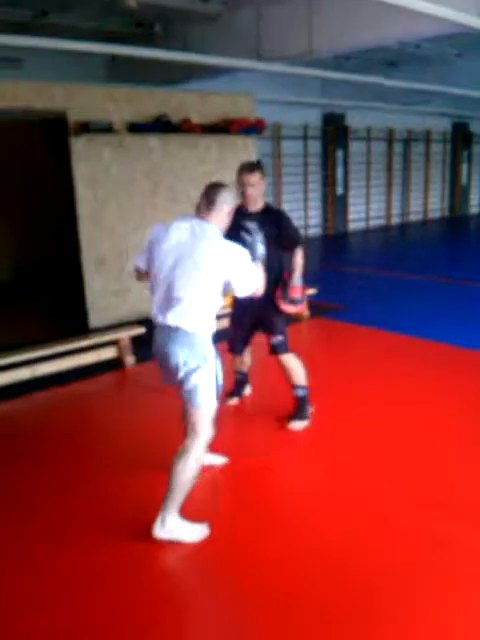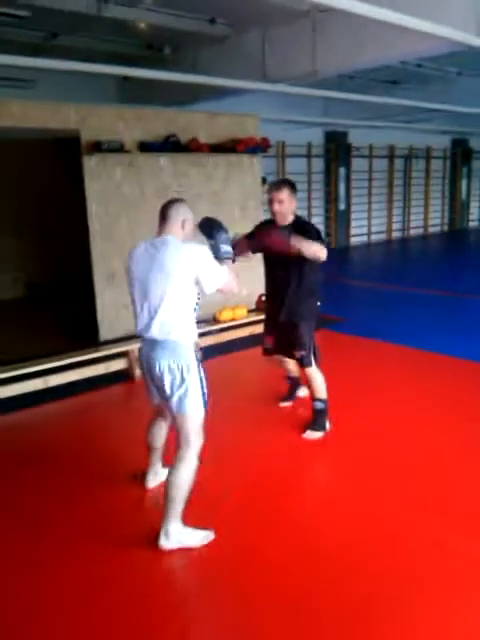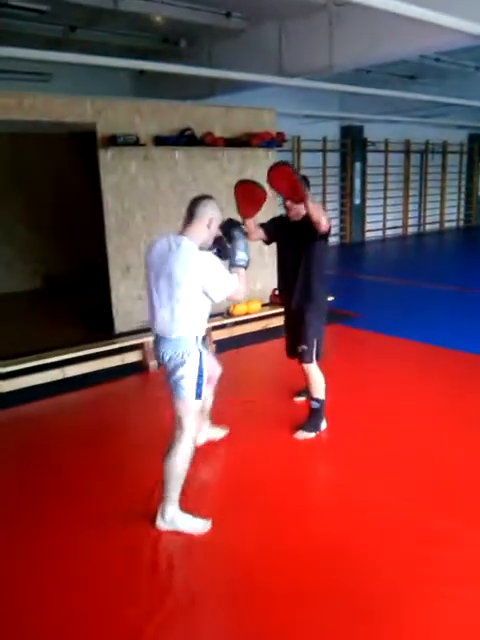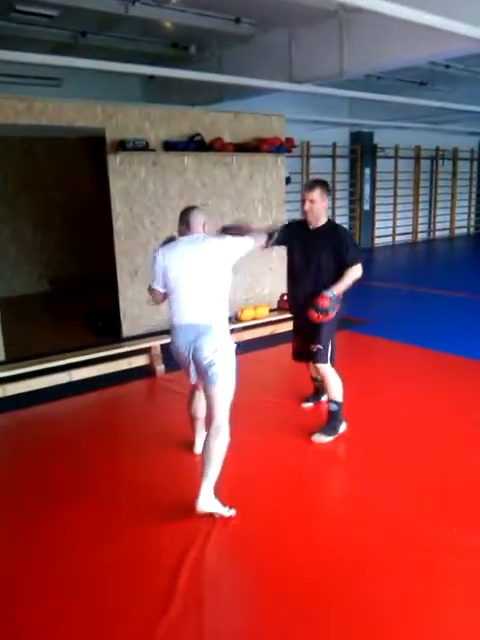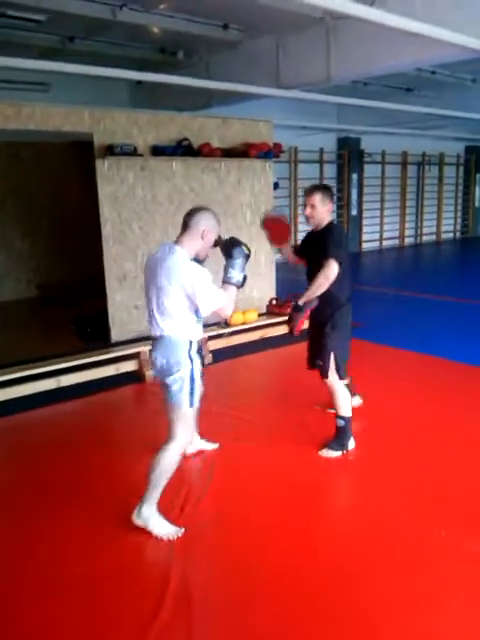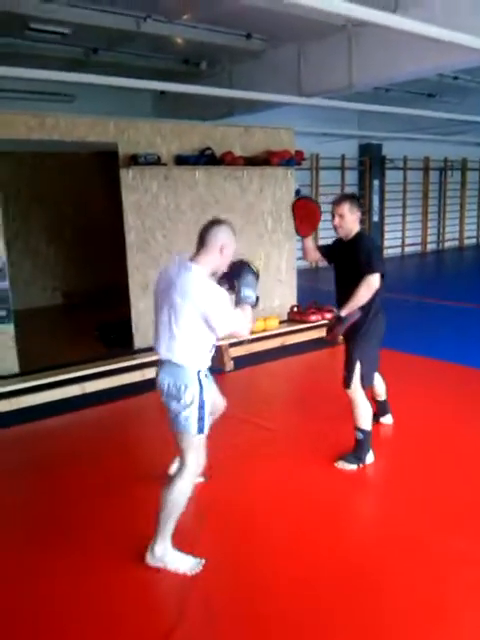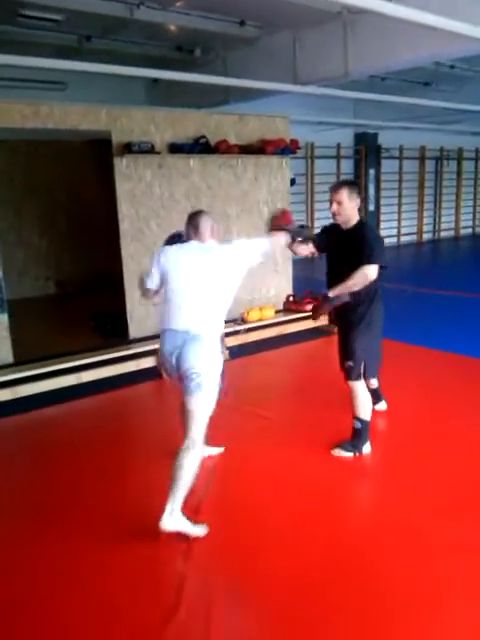
dt=0.4s
person 1, frame 1
left shoulder: (162, 232)
right shoulder: (229, 252)
left elbow: (142, 273)
right elbow: (256, 288)
right wrist: (256, 247)
left hip: (162, 336)
right hip: (193, 343)
left knee: (191, 399)
right knee: (201, 433)
left ankle: (194, 456)
right ankle: (168, 521)
person 1, frame 2
left shoulder: (138, 254)
right shoulder: (193, 253)
right elbow: (230, 286)
left hip: (149, 349)
right hip: (177, 354)
left knee: (164, 413)
right knee: (191, 443)
left ankle: (155, 471)
right ankle: (172, 529)
person 1, frame 3
left shoulder: (159, 245)
right shoulder: (201, 260)
right elbow: (237, 292)
right wrist: (239, 250)
left hip: (181, 340)
right hip: (180, 347)
left knee: (213, 372)
right knee: (188, 428)
left ankle: (201, 431)
right ankle: (169, 513)
person 1, frame 4
left shoulder: (162, 254)
right shoulder: (219, 245)
left elbow: (156, 298)
right elbow: (257, 240)
right wrist: (233, 234)
left hip: (180, 336)
right hip: (213, 336)
left knee: (199, 385)
right knee: (221, 417)
left ankle: (199, 439)
right ankle: (207, 495)
person 1, frame 5
left shoulder: (160, 255)
right shoulder: (190, 271)
right elbow: (224, 310)
left wrist: (198, 259)
right wrist: (235, 267)
left hip: (166, 345)
right hip: (178, 350)
left knee: (194, 391)
right knee: (178, 435)
left ankle: (193, 441)
right ankle: (146, 510)
person 1, frame 6
left shoulder: (171, 270)
right shoulder: (207, 291)
right elbow: (241, 329)
right wrist: (246, 287)
left hip: (178, 367)
right hip: (186, 376)
left knee: (217, 407)
right knee: (192, 466)
left ankle: (183, 462)
right ankle: (160, 548)
person 1, frame 7
left shoulder: (167, 254)
right shoulder: (230, 251)
left elbow: (149, 291)
right elbow: (276, 242)
right wrist: (288, 233)
left hip: (171, 342)
right hip: (202, 346)
left knee: (192, 398)
right knee: (196, 432)
left ankle: (196, 448)
right ankle: (173, 514)
person 2, frame 1
left shoulder: (277, 218)
right shoulder: (232, 219)
left elbow: (296, 249)
left wrist: (296, 277)
left hip: (270, 297)
right hip: (243, 296)
left knee: (283, 351)
right knee: (238, 345)
left ankle: (303, 403)
right ankle: (242, 383)
person 2, frame 2
left shoulder: (305, 230)
right shoulder: (265, 228)
left elbow: (322, 253)
right elbow: (242, 245)
left wrist: (294, 243)
right wrist: (238, 247)
left hip: (301, 308)
right hip: (275, 304)
left knee: (308, 364)
right knee: (279, 350)
left ankle: (322, 417)
right ankle: (295, 386)
person 2, frame 3
left shoulder: (315, 223)
right shoulder: (281, 223)
left elbow: (323, 224)
right elbow: (253, 234)
left wrist: (304, 200)
right wrist: (247, 217)
left hip: (311, 303)
right hip: (291, 301)
left knee: (308, 360)
right knee: (299, 354)
left ankle: (317, 417)
right ankle: (312, 387)
person 2, frame 4
left shoulder: (339, 235)
right shoulder: (294, 229)
left elbow: (357, 269)
right elbow: (269, 239)
left wrist: (334, 291)
right hip: (300, 306)
left knee: (323, 362)
right knee: (307, 355)
left ankle: (336, 420)
right ankle: (320, 390)
person 2, frame 5
left shoulder: (334, 234)
right shoulder: (314, 235)
left elbow: (330, 271)
right elbow: (298, 257)
left wrist: (301, 302)
right wrist: (282, 243)
left hip: (334, 314)
right hip: (322, 312)
left knee: (331, 376)
right knee: (331, 366)
left ankle: (344, 437)
right ankle: (349, 396)
person 2, frame 6
left shoulder: (366, 245)
right shoulder: (340, 245)
left elbow: (373, 282)
right elbow: (312, 255)
left wrist: (343, 314)
right wrist: (306, 233)
left hip: (365, 323)
right hip: (356, 322)
left knee: (354, 387)
right knee: (368, 371)
left ankle: (363, 451)
right ankle: (383, 412)
person 2, frame 7
left shoulder: (367, 235)
right shoulder: (332, 232)
left elbow: (369, 273)
right elbow: (305, 250)
left wrist: (331, 294)
left hip: (363, 315)
right hip: (348, 313)
left knee: (356, 377)
right knee: (361, 367)
left ankle: (360, 440)
right ankle: (377, 400)
